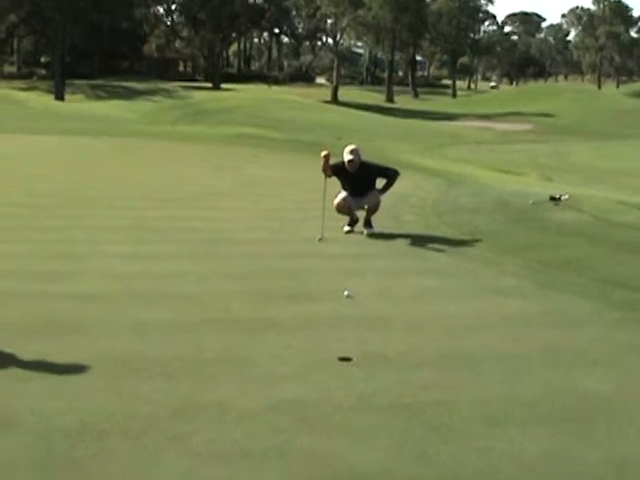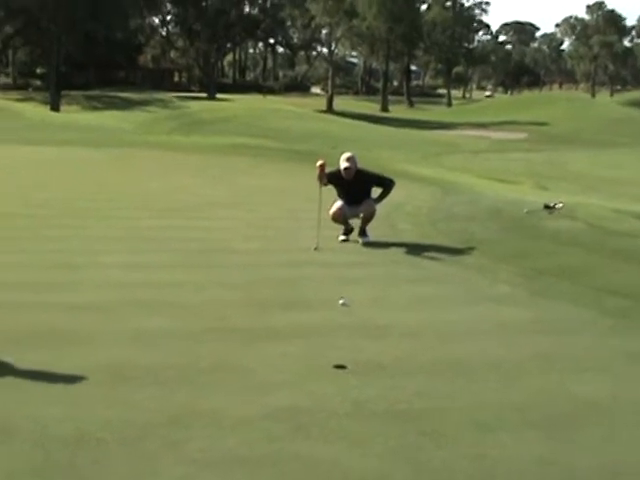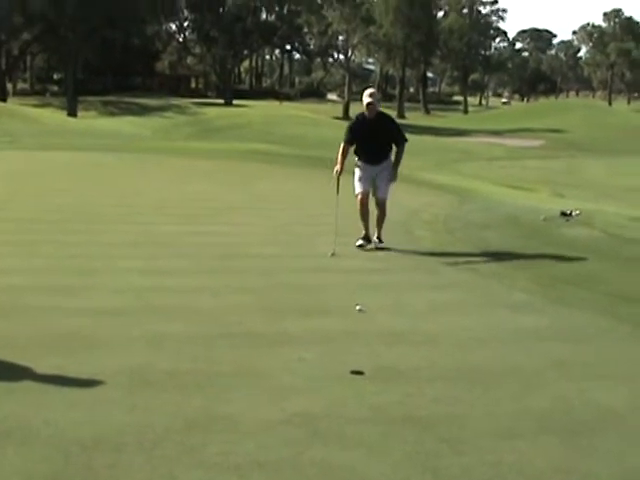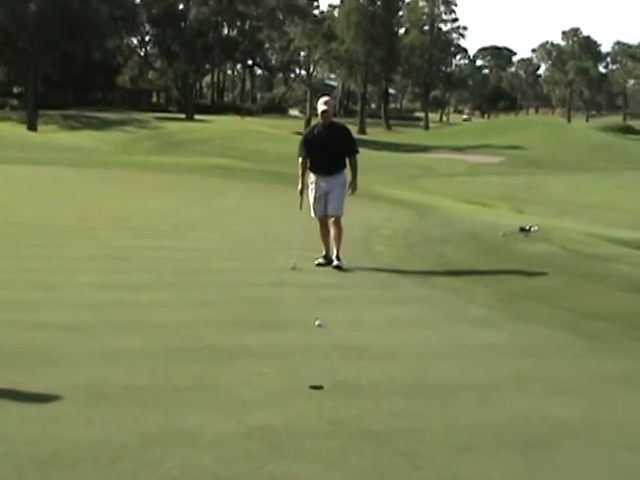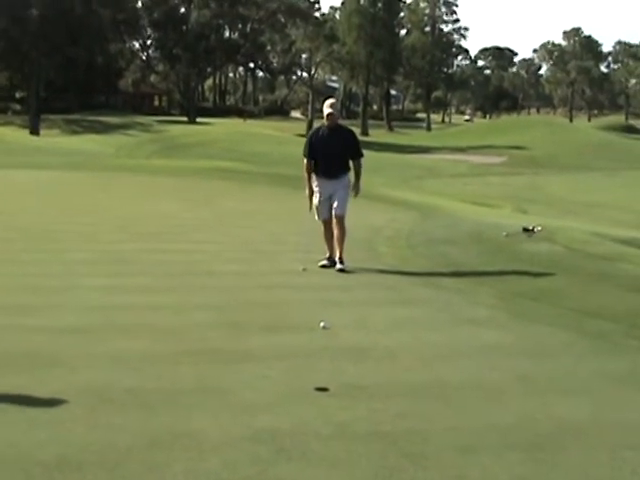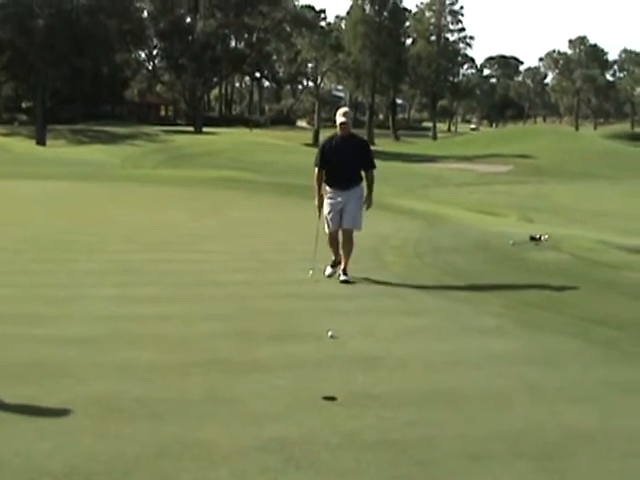
dt=0.7s
person 1, frame 1
left shoulder: (369, 168)
right shoulder: (340, 167)
left elbow: (394, 173)
right elbow: (326, 172)
left wrist: (382, 191)
right wrist: (325, 161)
left hip: (367, 196)
right hip: (350, 196)
left knee: (375, 200)
right knee: (338, 204)
left ankle: (368, 220)
right ankle: (353, 218)
person 1, frame 2
left shoulder: (365, 176)
right shoulder: (336, 175)
left elbow: (390, 183)
right elbow: (322, 181)
left wrist: (378, 199)
right wrist: (321, 170)
left hip: (363, 204)
right hip: (346, 204)
left knee: (370, 209)
right knee: (334, 213)
left ankle: (362, 229)
right ankle: (347, 227)
person 1, frame 3
left shoulder: (388, 121)
right shoulder: (357, 122)
left elbow: (401, 144)
right elbow: (346, 145)
left wrist: (395, 167)
right wrist: (340, 165)
left hip: (383, 165)
right hip: (363, 165)
left knee: (381, 202)
right knee: (362, 199)
left ankle: (378, 236)
right ankle: (366, 235)
person 1, frame 4
left shoulder: (343, 131)
right shoulder: (310, 133)
left elbow: (352, 156)
right elbow: (303, 158)
left wrist: (354, 178)
right wrist: (301, 181)
left hip: (337, 179)
right hip: (317, 179)
left knee: (335, 218)
right knee: (322, 219)
left ankle: (337, 256)
right ankle: (326, 254)
person 1, frame 5
left shoulder: (348, 134)
right shoulder: (315, 134)
left elbow: (356, 160)
right elbow: (308, 161)
left wrist: (357, 181)
right wrist: (308, 184)
left hip: (341, 182)
right hip: (321, 182)
left knee: (339, 218)
right knee: (326, 221)
left ankle: (340, 258)
right ankle: (330, 256)
person 1, frame 6
left shoulder: (361, 144)
right shoulder: (327, 144)
left elbow: (369, 170)
right elbow: (319, 170)
left wrist: (370, 193)
right wrist: (318, 194)
left hip: (354, 193)
right hip: (332, 193)
left knee: (348, 232)
right knee: (332, 232)
left ankle: (344, 269)
right ankle: (335, 259)
